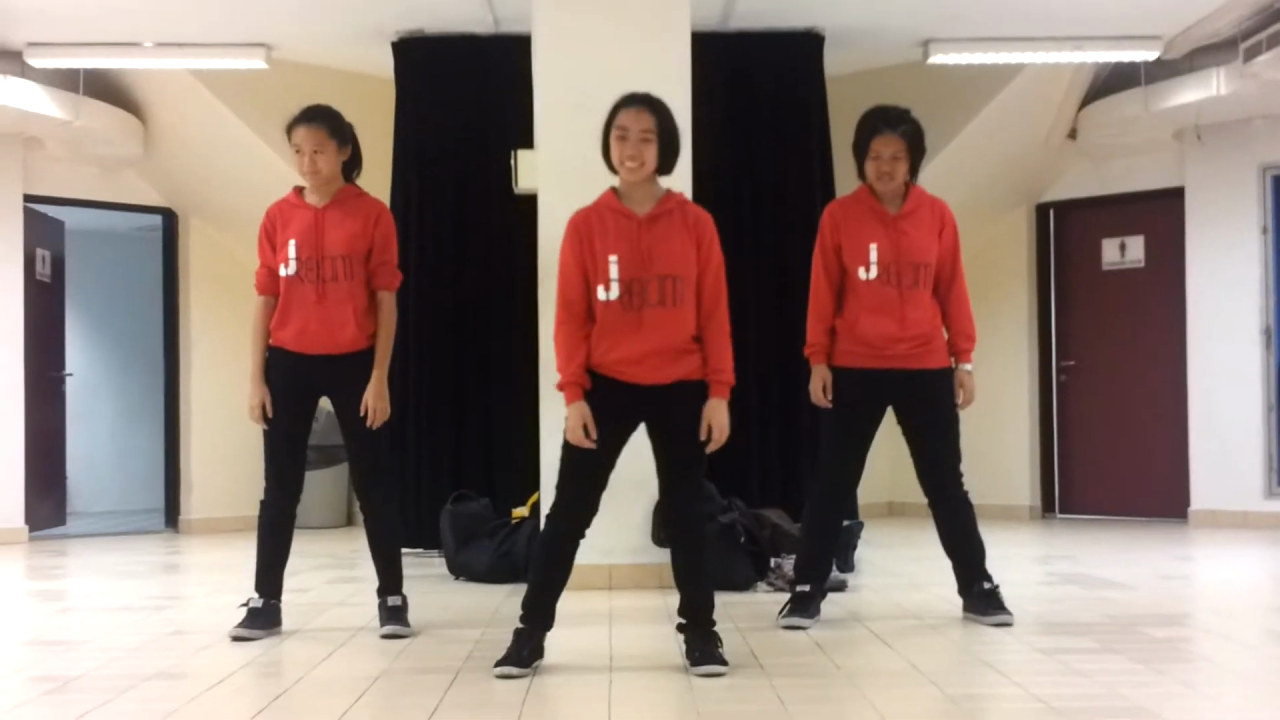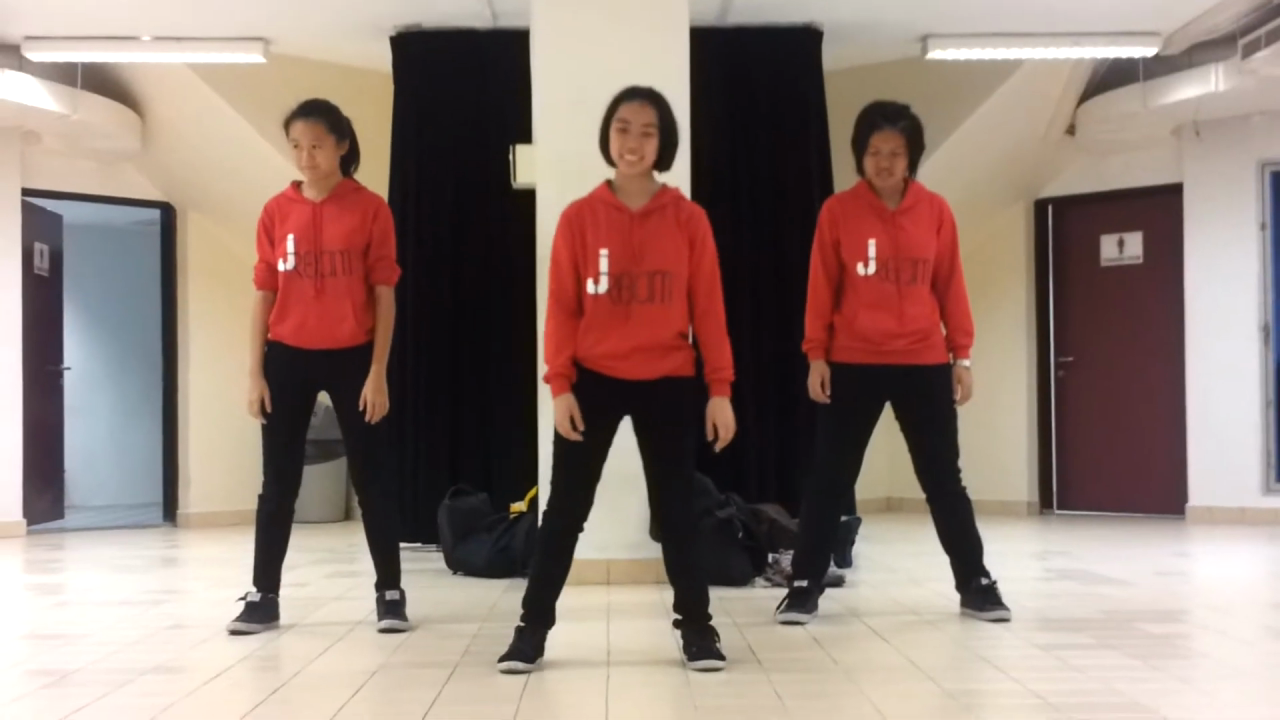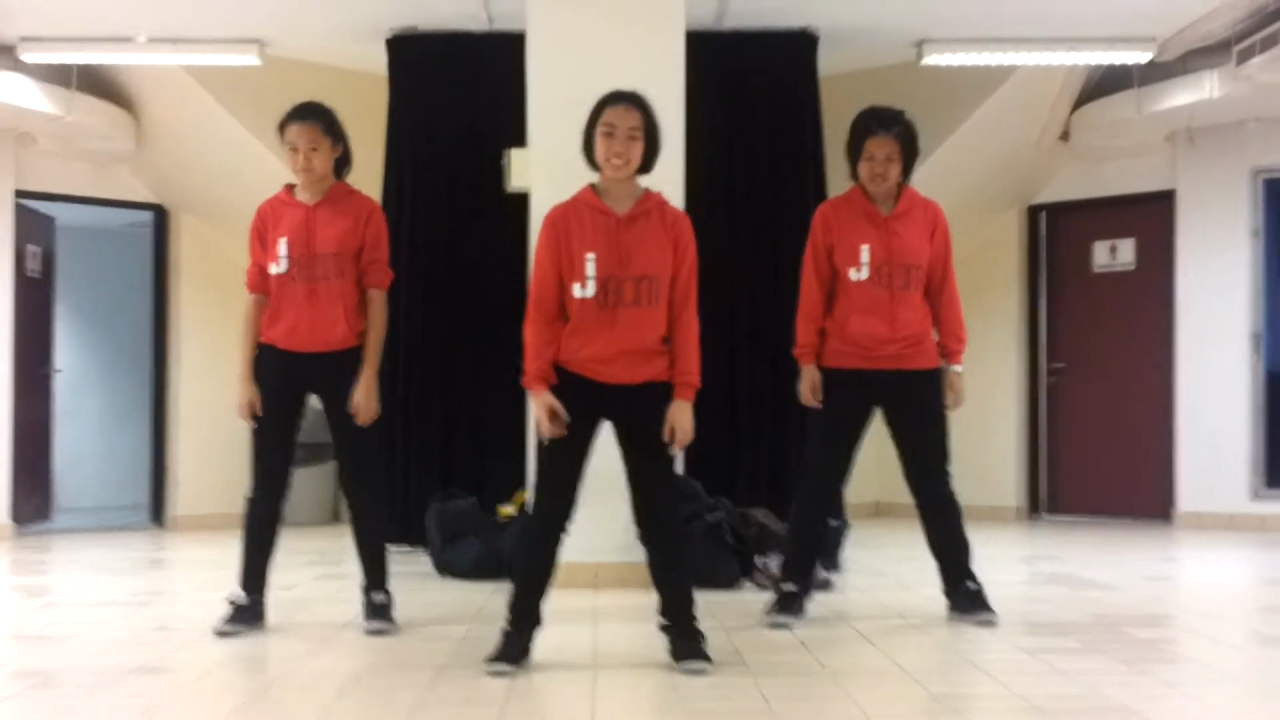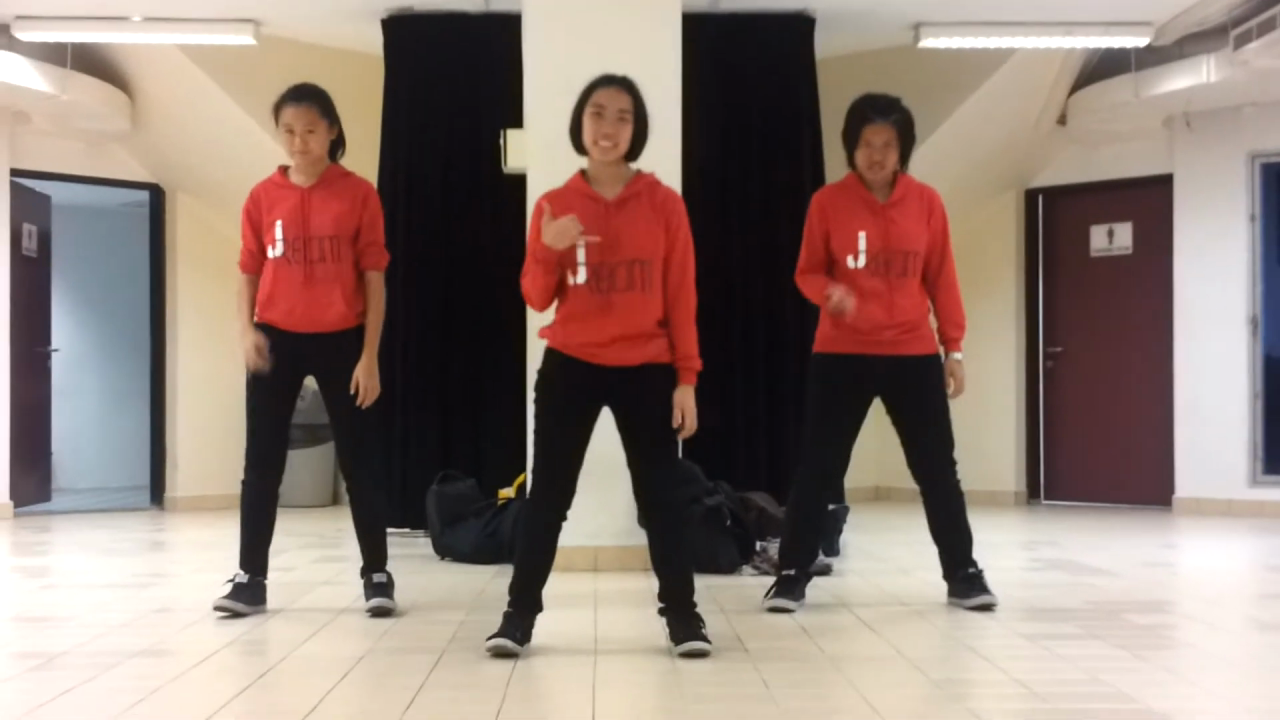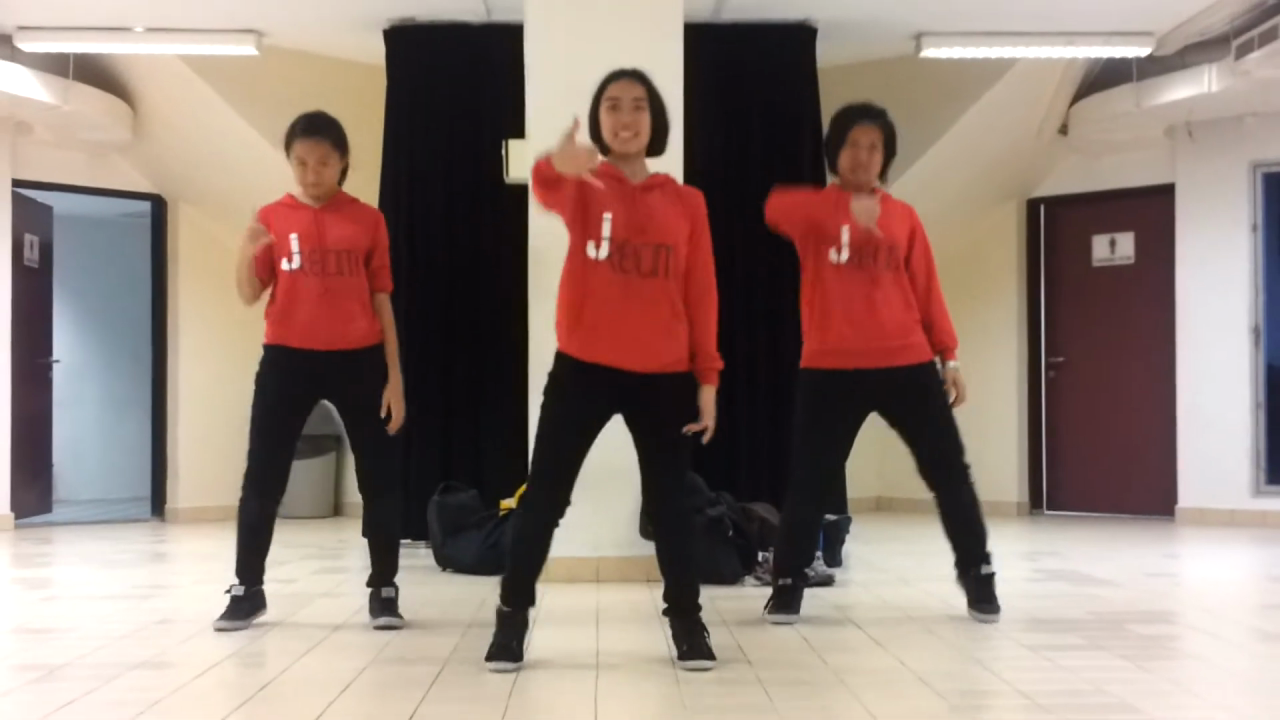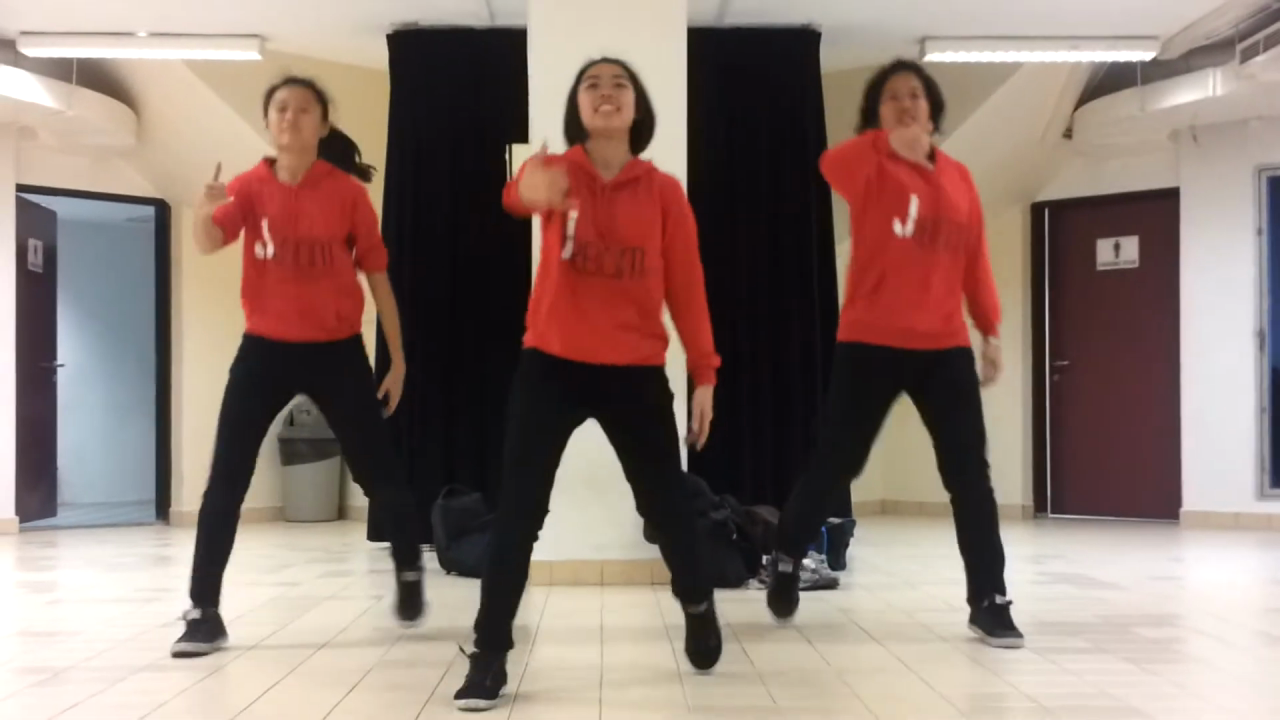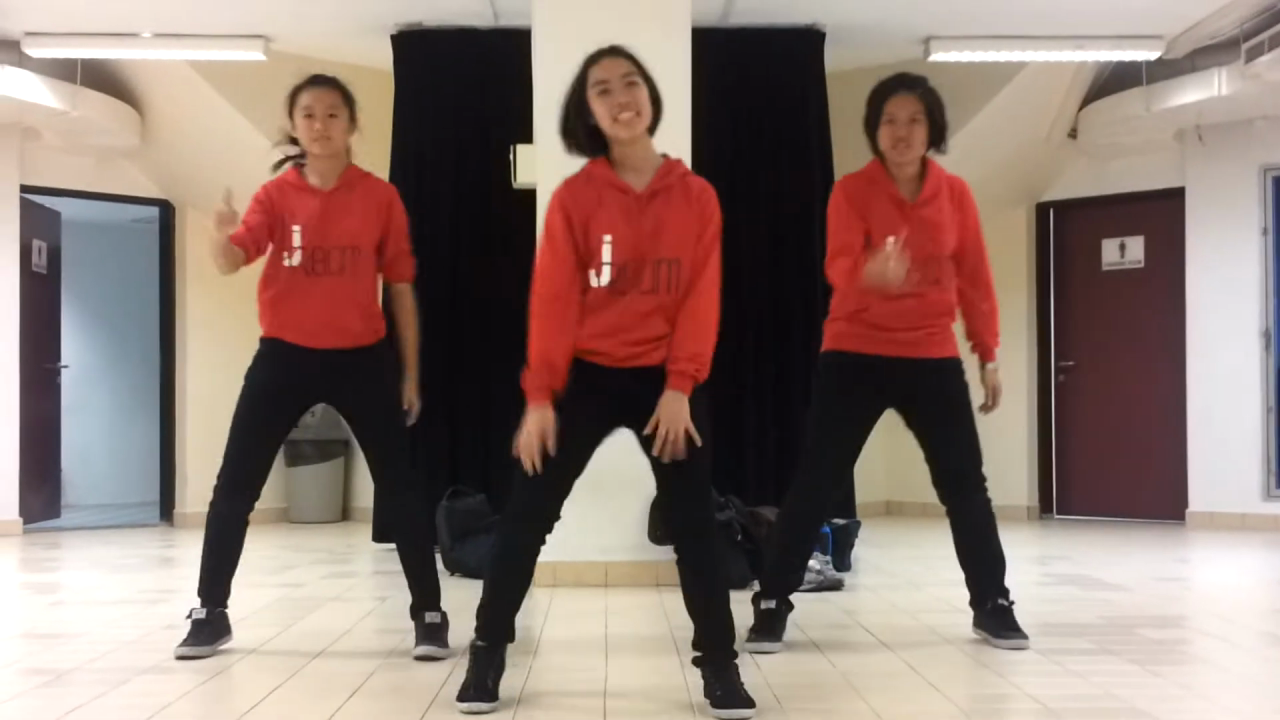
dt=0.3s
person 1, frame 1
left shoulder: (695, 223)
right shoulder: (585, 224)
left elbow: (714, 313)
right elbow: (571, 315)
left wrist: (719, 391)
right wrist: (573, 393)
left hip: (680, 389)
right hip: (606, 386)
left knee: (685, 512)
right knee: (570, 508)
left ankle: (699, 631)
right ankle: (531, 632)
person 1, frame 2
left shoulder: (688, 219)
right shoulder: (579, 217)
left elbow: (708, 309)
right elbow: (562, 307)
left wrist: (720, 389)
right wrist: (560, 384)
left hip: (669, 384)
right hip: (593, 381)
left knee: (675, 508)
right knee: (566, 506)
left ankle: (696, 625)
right ankle: (532, 627)
person 1, frame 3
left shoulder: (672, 223)
right shoulder: (562, 220)
left elbow: (684, 315)
right elbow: (542, 310)
left wrist: (684, 393)
right wrist: (537, 385)
left hip: (648, 387)
right hip: (574, 384)
left knee: (659, 512)
right knee: (549, 509)
left ankle: (682, 628)
right ankle: (519, 629)
person 1, frame 4
left shoulder: (665, 205)
right shoulder: (554, 206)
left elbow: (681, 297)
right elbow: (538, 297)
left wrist: (687, 377)
right wrist: (548, 252)
left hip: (647, 371)
right hip: (570, 367)
left knee: (660, 495)
right knee: (549, 492)
left ankle: (682, 611)
right ankle: (520, 611)
person 1, frame 5
left shoulder: (686, 203)
right shoulder: (581, 183)
left elbow: (700, 294)
right elbow: (543, 188)
left wrist: (707, 375)
right wrist: (557, 167)
left hip: (664, 377)
right hip: (582, 369)
left knee: (669, 503)
right knee: (544, 493)
left ankle: (686, 622)
right ankle: (512, 616)
person 1, frame 6
left shoulder: (665, 194)
right shoulder: (551, 172)
left elbow: (684, 286)
right elbow: (524, 190)
left wrist: (705, 372)
right wrist: (532, 190)
left hip: (635, 371)
right hip: (550, 367)
left knee: (666, 501)
right knee: (519, 509)
left ankle: (697, 606)
right ankle: (488, 656)
person 1, frame 7
left shoulder: (696, 194)
right shoulder: (573, 196)
left elbow: (702, 299)
right elbow: (555, 298)
left wrist: (682, 385)
right wrist: (540, 397)
left hip: (665, 379)
right hip: (584, 373)
left knee: (695, 520)
right knee: (528, 510)
left ankle: (719, 665)
right ankle: (488, 652)
person 2, frame 1
left shoulder: (372, 215)
right shoulder: (278, 217)
left elbow: (386, 300)
right elbow: (266, 301)
left wrist: (380, 377)
right wrist: (256, 378)
left hip: (353, 363)
right hip: (289, 363)
left knee: (370, 483)
right knee: (280, 486)
left ankle: (392, 598)
right ankle: (266, 602)
person 2, frame 2
left shoulder: (370, 209)
right shoulder: (276, 212)
left elbow: (384, 295)
right elbow: (264, 296)
left wrist: (378, 372)
right wrist: (255, 372)
left hip: (352, 357)
right hip: (288, 358)
left knee: (369, 478)
right knee: (278, 481)
left ankle: (390, 593)
right ankle: (263, 596)
person 2, frame 3
left shoulder: (363, 212)
right shoulder: (269, 214)
left elbow: (376, 299)
right elbow: (256, 298)
left wrist: (369, 375)
right wrist: (246, 375)
left hip: (342, 360)
right hip: (279, 360)
left knee: (359, 480)
right knee: (267, 484)
left ankle: (376, 595)
right ankle: (250, 599)
person 2, frame 4
left shoulder: (359, 195)
right shoulder: (262, 197)
left elbow: (374, 280)
right elbow: (247, 275)
left wrist: (370, 356)
right wrist: (247, 330)
left hip: (341, 343)
right hip: (276, 341)
left knee: (357, 461)
right knee: (262, 463)
left ankle: (377, 575)
right ankle: (251, 578)
person 2, frame 5
left shoulder: (367, 220)
right shoulder: (271, 219)
left elbow: (382, 302)
right elbow: (247, 295)
left wrist: (395, 379)
right wrist: (248, 256)
left hip: (358, 360)
right hip: (287, 360)
left knee: (380, 481)
right knee: (261, 481)
left ankle: (383, 590)
right ankle: (248, 589)
person 2, frame 6
left shoulder: (347, 193)
right shoulder: (248, 188)
left elbow: (376, 276)
right elbow: (206, 239)
left wrist: (397, 359)
right wrist: (203, 210)
left hip: (337, 353)
right hip: (264, 351)
left knee: (381, 474)
right knee: (225, 481)
left ankle: (409, 578)
right ankle: (204, 613)
person 2, frame 7
left shoulder: (380, 197)
right shoulder: (276, 194)
left elbow: (401, 289)
right elbow: (229, 260)
left wrist: (411, 373)
right wrist: (222, 233)
left hip: (363, 358)
right hip: (285, 355)
left knee: (402, 486)
right knee: (234, 486)
left ankle: (429, 614)
right ankle: (210, 613)
person 3, frame 1
left shoulder: (937, 215)
right shoulder: (839, 216)
left elbow: (951, 289)
right elbow: (823, 291)
left wrist: (963, 358)
right wrist: (817, 359)
left hip: (926, 368)
right hip: (854, 369)
left knee: (945, 483)
right knee: (832, 482)
left ankle: (977, 589)
right ankle: (807, 591)
person 3, frame 2
left shoulder: (935, 211)
right shoulder: (838, 211)
left elbow: (949, 285)
right elbow: (822, 287)
left wrist: (961, 354)
right wrist: (816, 354)
left hip: (924, 364)
right hip: (852, 364)
left knee: (943, 478)
right knee: (829, 477)
left ankle: (975, 583)
right ankle: (804, 585)
person 3, frame 3
left shoulder: (929, 216)
right shoulder: (831, 216)
left elbow: (943, 291)
right elbow: (814, 292)
left wrist: (953, 359)
right wrist: (807, 359)
left hip: (916, 368)
right hip: (844, 369)
left knee: (932, 483)
right knee: (819, 481)
left ankle: (963, 588)
right ankle: (792, 588)
person 3, frame 4
left shoulder: (926, 202)
right shoulder: (828, 202)
left elbow: (941, 277)
right elbow: (807, 271)
left wrist: (953, 346)
right wrist: (831, 293)
left hip: (915, 355)
right hip: (841, 355)
left knee: (937, 466)
right knee: (817, 466)
left ankle: (962, 572)
right ankle: (791, 573)
person 3, frame 5
left shoulder: (903, 216)
right shoulder: (814, 208)
left elbow: (926, 290)
right elbow: (776, 208)
left wrist: (948, 356)
right wrist: (846, 208)
left hip: (906, 364)
right hip: (829, 369)
left knee: (948, 468)
right knee: (809, 482)
left ankle: (977, 575)
right ankle: (787, 584)
person 3, frame 6
left shoulder: (956, 176)
right shoulder: (870, 167)
left elbow: (974, 259)
right elbow: (833, 166)
left wrist: (990, 332)
right wrist: (890, 142)
left hip: (945, 347)
right hip: (870, 344)
left knee: (969, 472)
right knee: (834, 460)
left ankle: (989, 602)
right ankle: (787, 565)
person 3, frame 7
left shoulder: (956, 194)
right shoulder: (853, 191)
left elbow: (975, 282)
right elbow: (837, 264)
left wrist: (989, 357)
right wrist: (868, 268)
left hip: (932, 359)
right hip: (854, 355)
left knee: (964, 483)
right knee: (816, 480)
left ankle: (992, 604)
right ankle: (771, 604)
